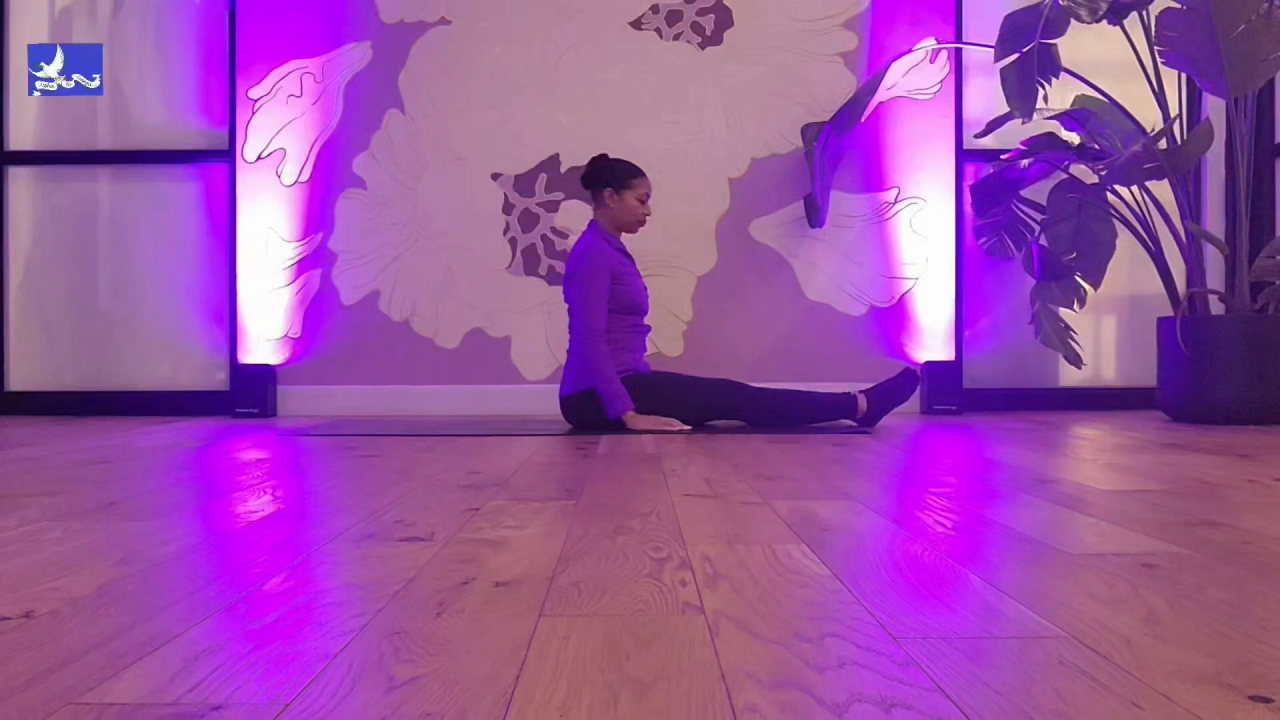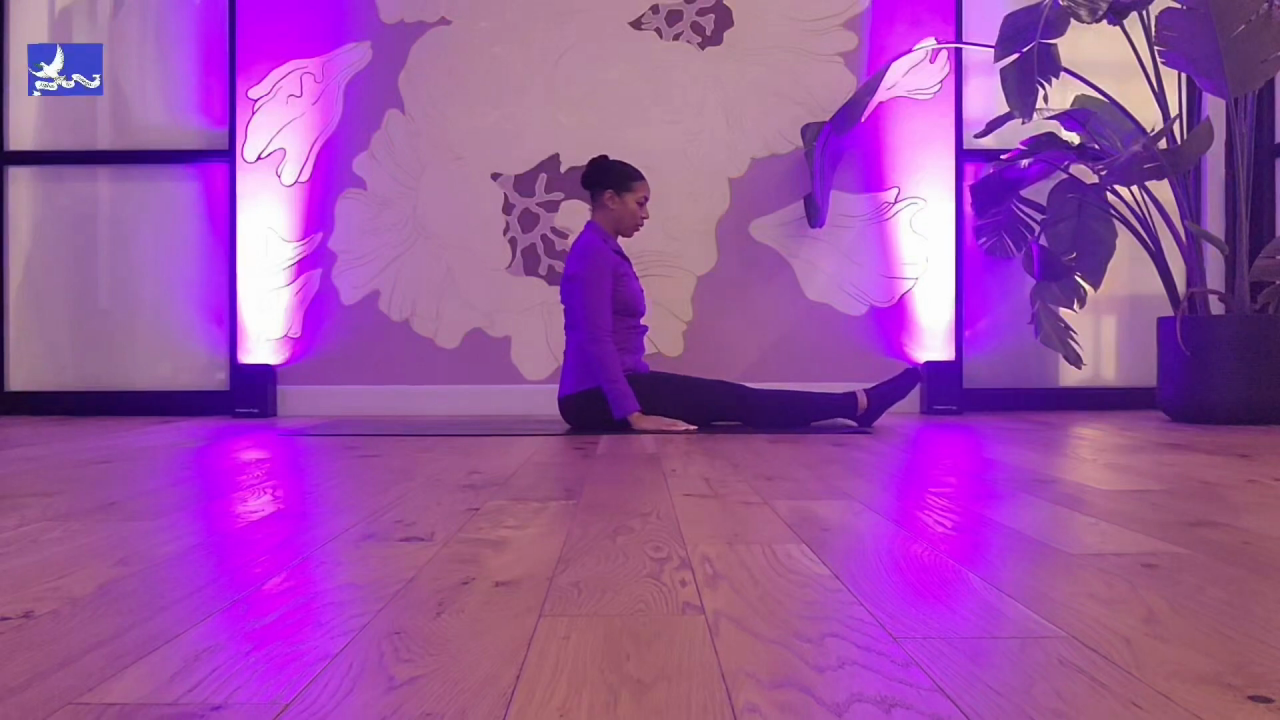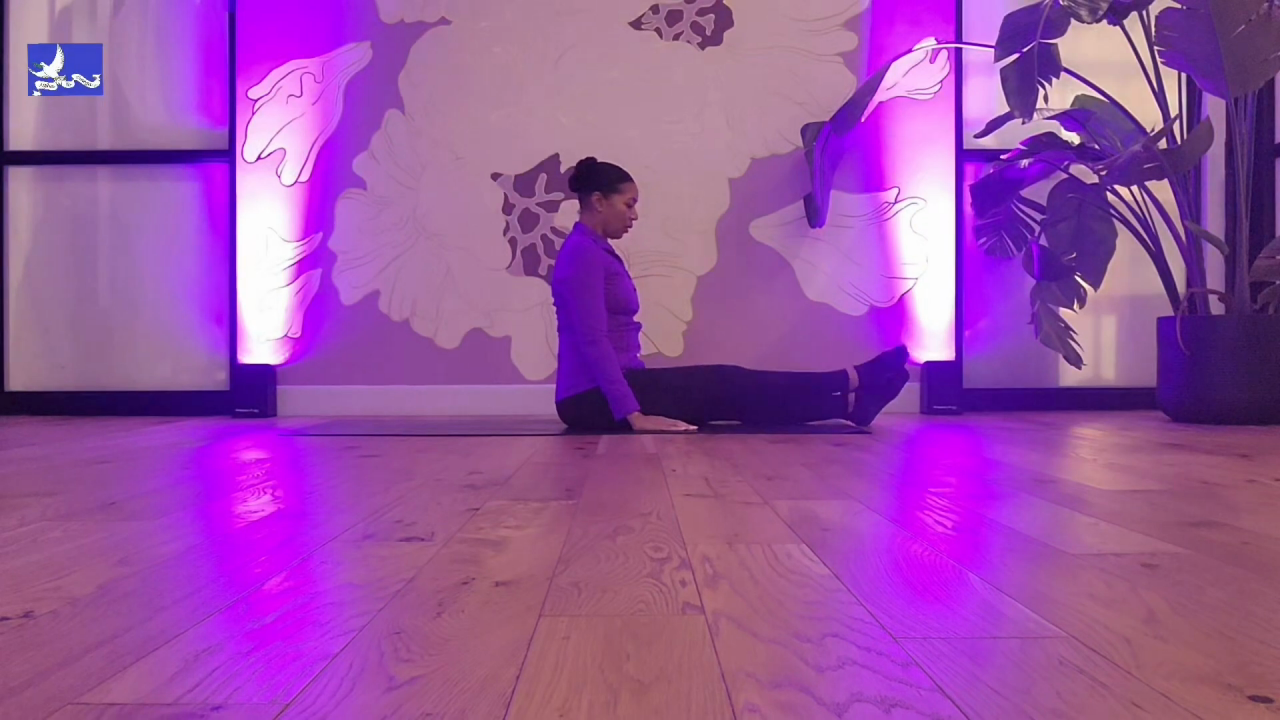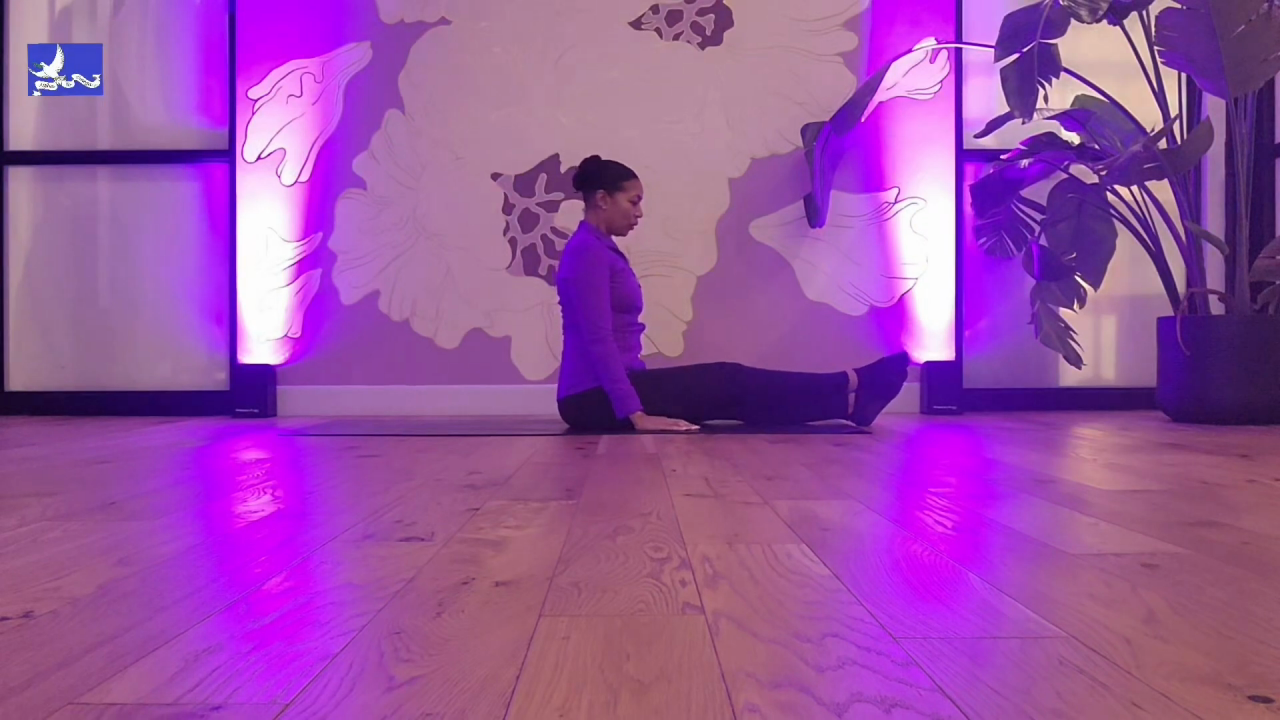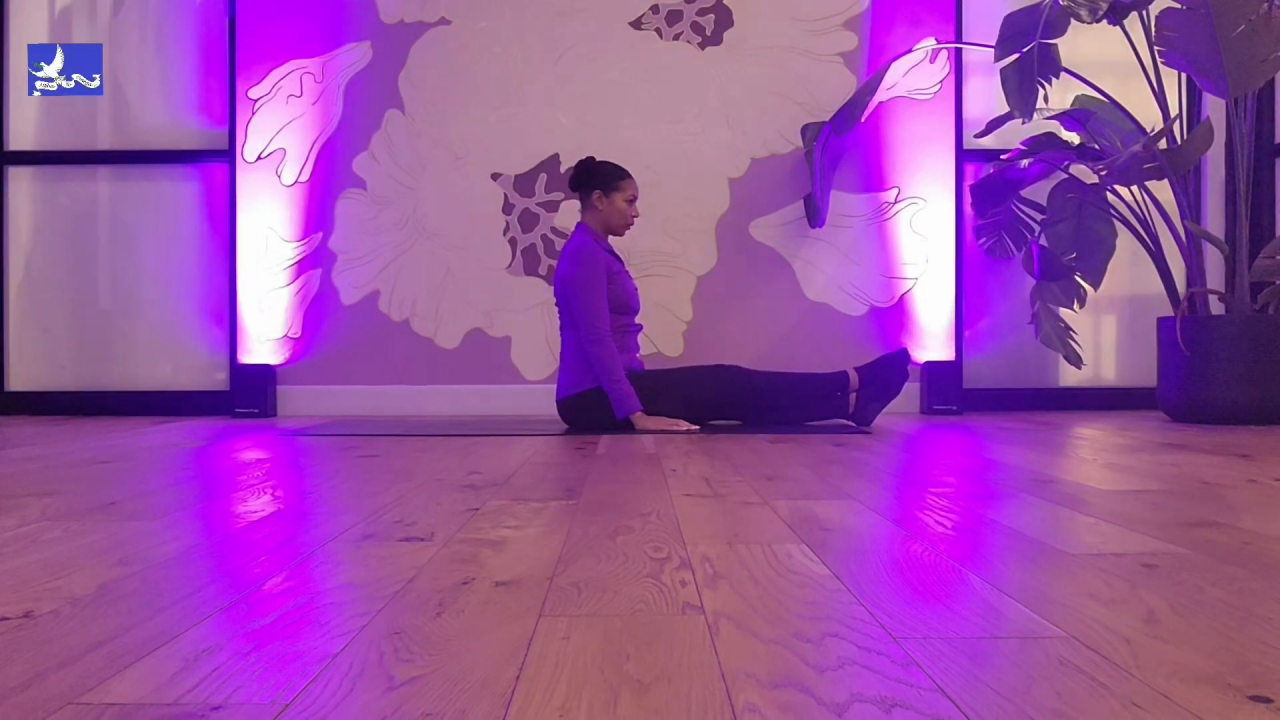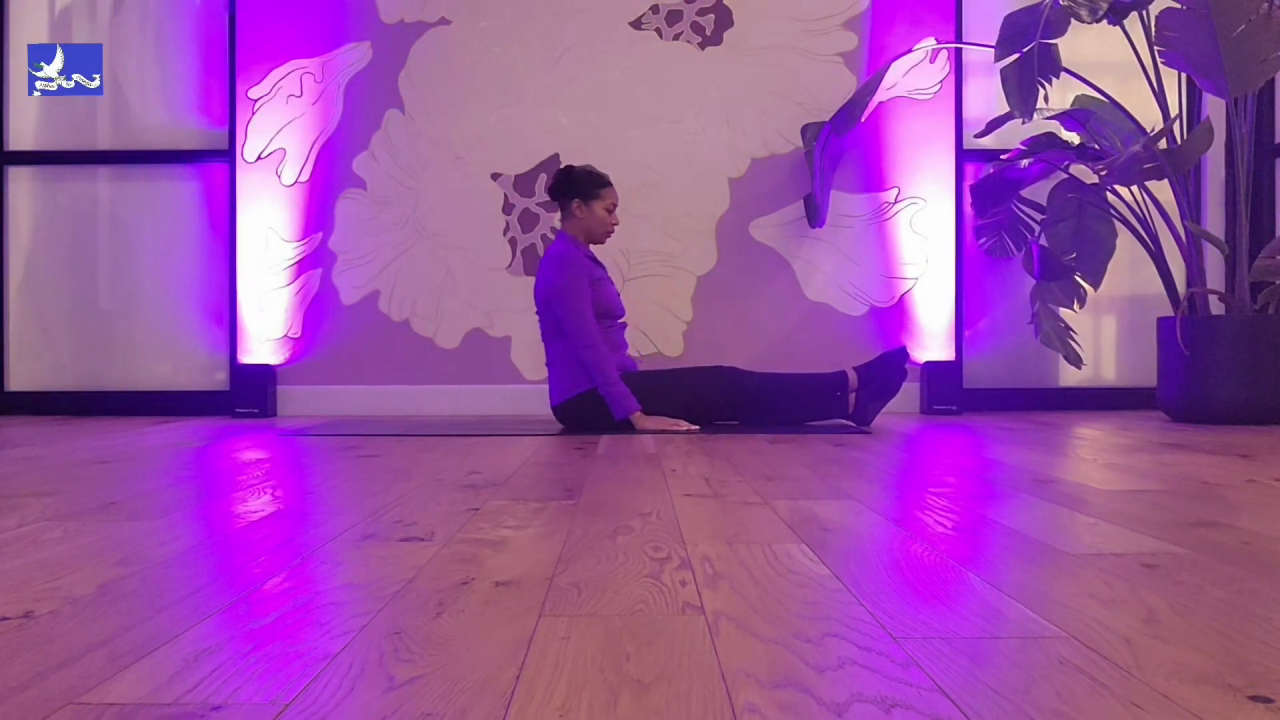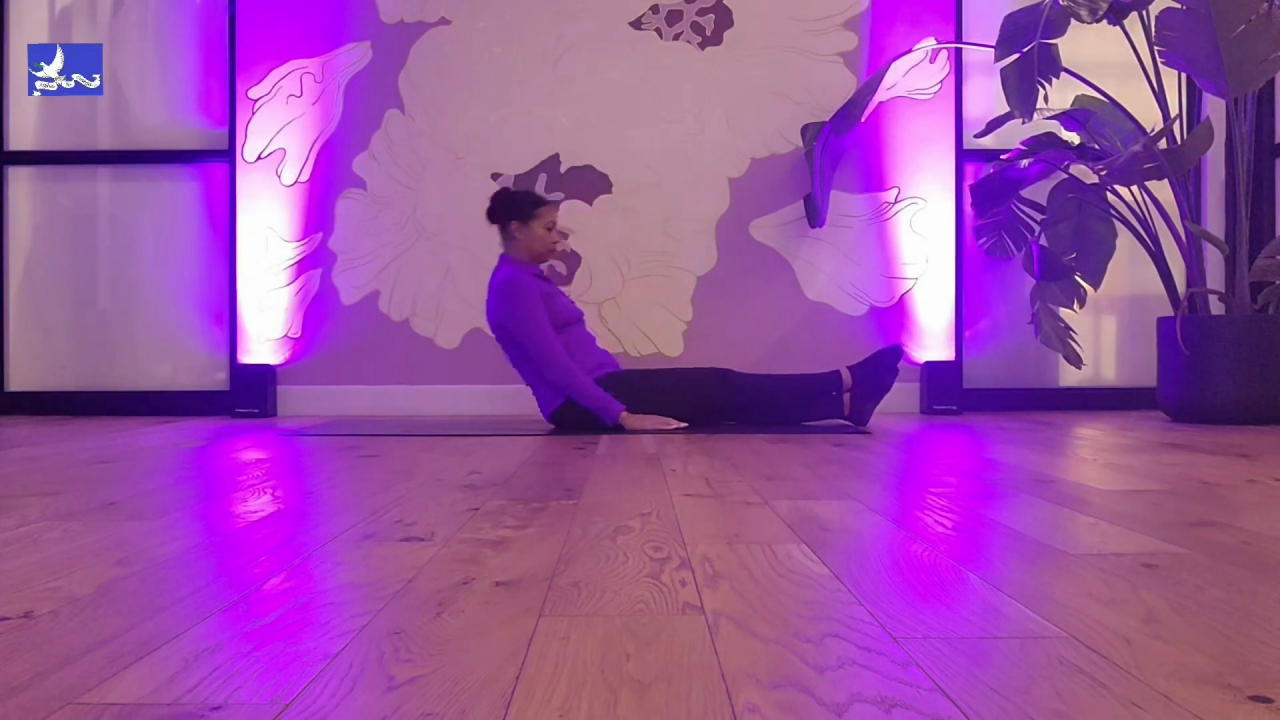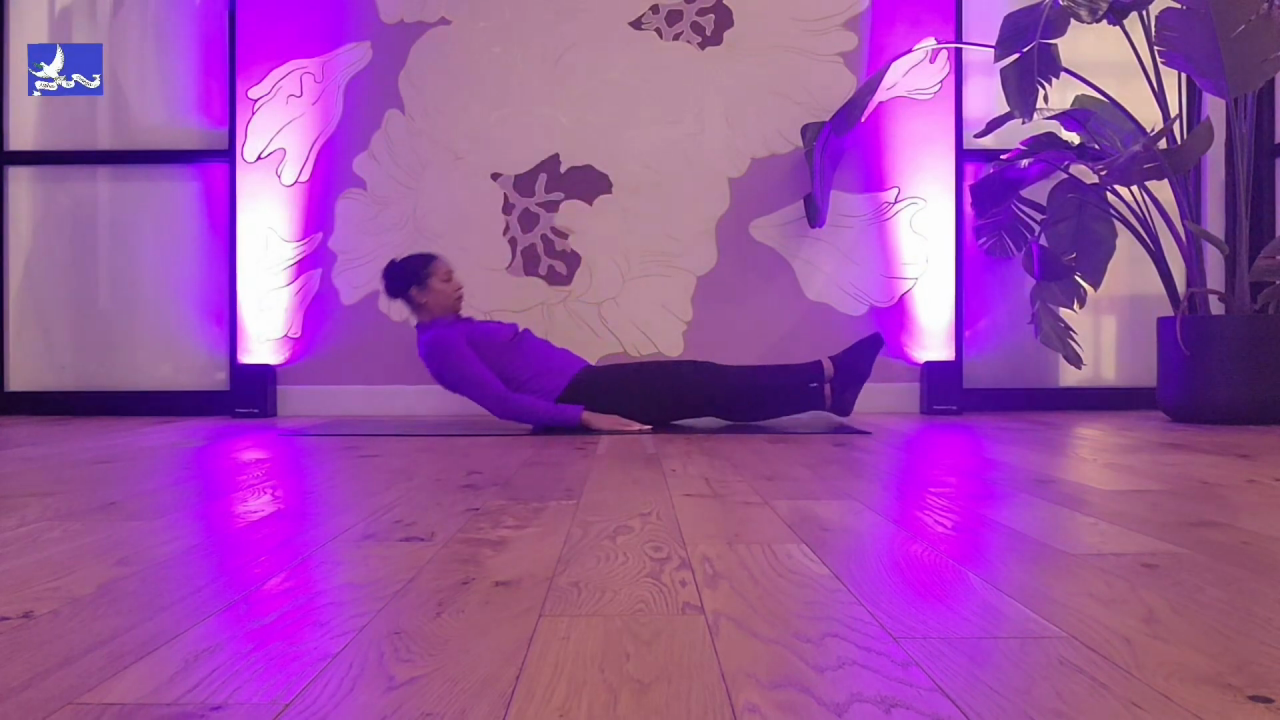
dt=0.5s
person 1, frame 1
left shoulder: (609, 250)
right shoulder: (593, 253)
right elbow: (589, 341)
left wrist: (639, 402)
right wrist: (627, 414)
left hip: (617, 388)
right hip: (596, 401)
left knee: (728, 395)
right knee: (731, 398)
left ankle: (855, 406)
right ankle: (859, 405)
person 1, frame 2
left shoulder: (605, 251)
right shoulder: (592, 253)
right elbow: (596, 341)
left wrist: (641, 401)
right wrist: (634, 415)
left hip: (608, 393)
right hip: (596, 400)
left knee: (729, 398)
right knee: (731, 399)
left ankle: (855, 405)
right ankle: (859, 403)
person 1, frame 3
left shoulder: (595, 252)
right shoulder: (582, 254)
right elbow: (592, 341)
left wrist: (640, 401)
right wrist: (634, 415)
left hip: (606, 394)
right hip: (594, 401)
left knee: (730, 396)
right knee: (727, 383)
left ankle: (850, 404)
right ankle: (853, 379)
person 1, frame 4
left shoulder: (599, 250)
right shoulder: (587, 251)
right elbow: (598, 340)
left wrist: (644, 401)
right wrist: (636, 414)
left hip: (605, 394)
right hip: (595, 399)
left knee: (729, 393)
right knee: (726, 380)
left ankle: (849, 403)
right ankle: (851, 385)
person 1, frame 5
left shoulder: (596, 252)
right shoulder: (584, 253)
right elbow: (596, 341)
left wrist: (640, 400)
right wrist: (636, 414)
left hip: (606, 394)
right hip: (594, 400)
left knee: (725, 390)
right knee: (726, 384)
left ankle: (850, 400)
right ankle: (851, 383)
person 1, frame 6
left shoulder: (576, 258)
right shoulder: (565, 261)
right elbow: (587, 346)
left wrist: (636, 401)
right wrist: (635, 415)
left hip: (599, 394)
right hip: (589, 402)
left knee: (724, 388)
right knee: (723, 385)
left ankle: (848, 397)
right ankle: (848, 386)
person 1, frame 7
left shoulder: (528, 280)
right shoulder: (512, 286)
right elbow: (556, 367)
left wrist: (622, 403)
right wrist: (622, 415)
left hip: (596, 394)
right hip: (582, 408)
left knee: (719, 385)
right knee: (718, 389)
left ankle: (844, 395)
right ankle: (844, 392)
person 1, frame 8
left shoulder: (456, 330)
right shoulder: (440, 341)
right elbow: (499, 401)
left wrist: (588, 405)
right wrist: (585, 415)
left hip: (579, 385)
right hip: (568, 399)
left knee: (697, 382)
right knee: (699, 386)
left ankle: (823, 379)
right ankle: (824, 385)
